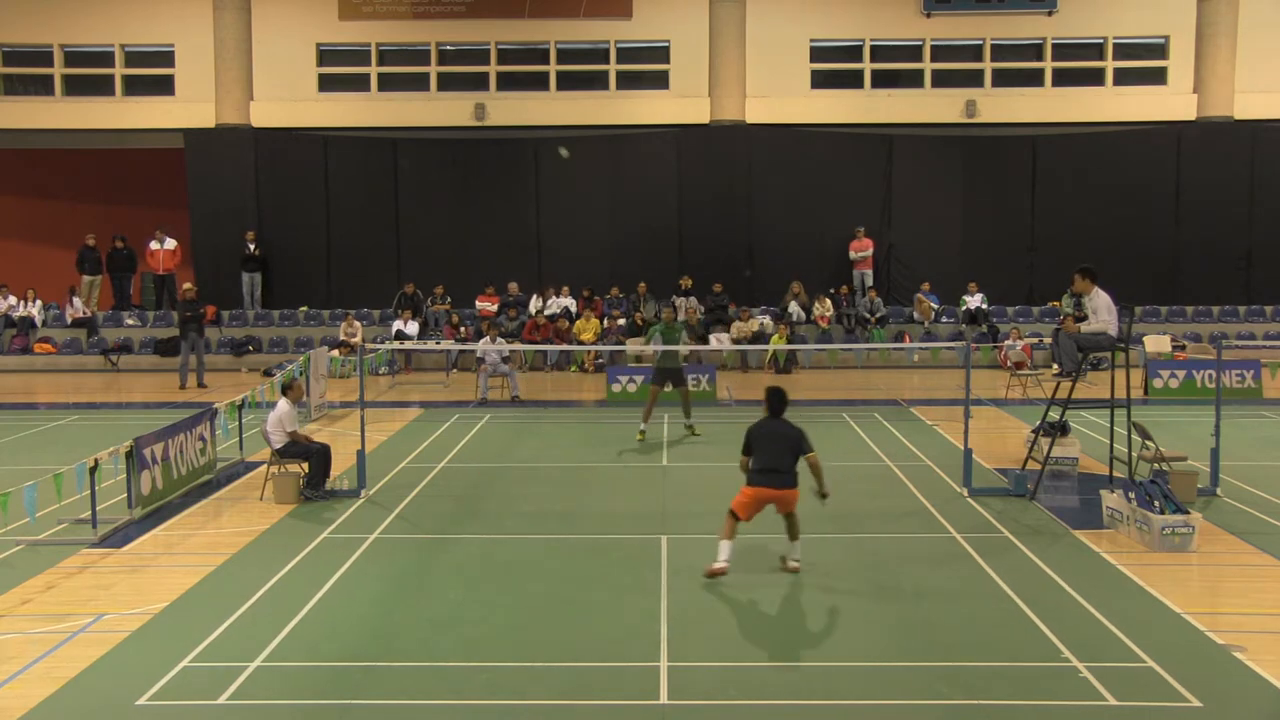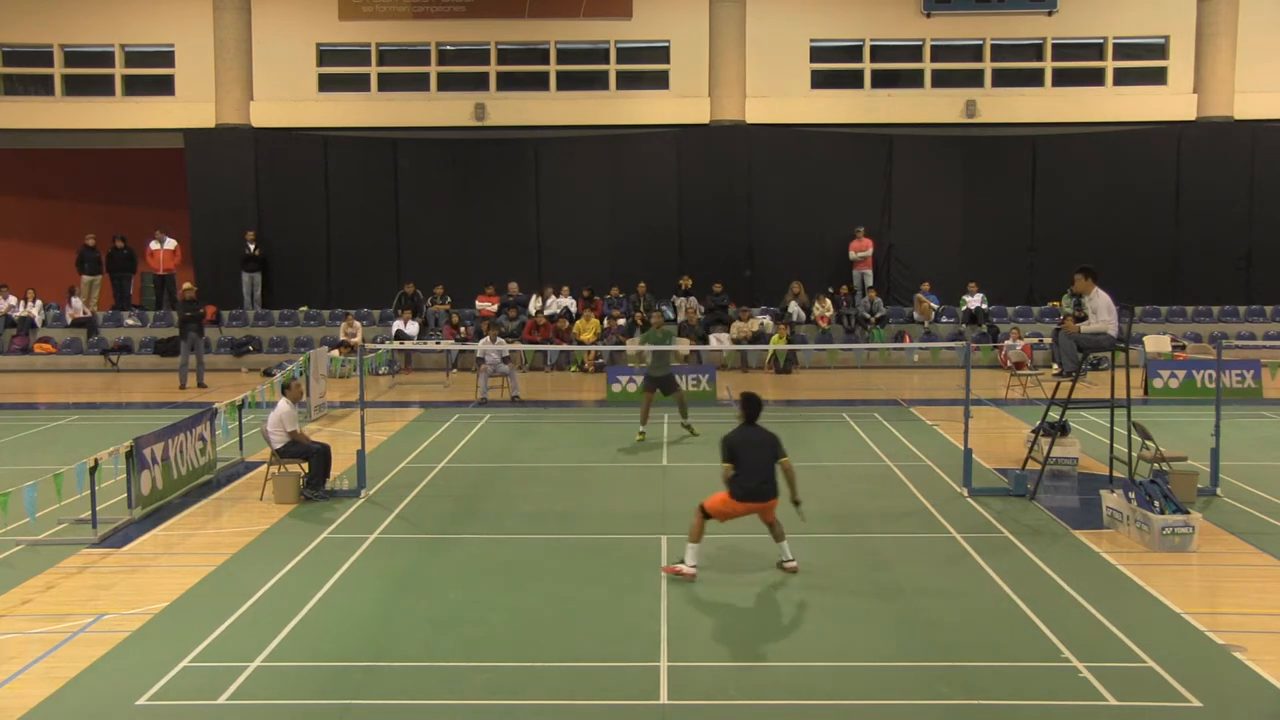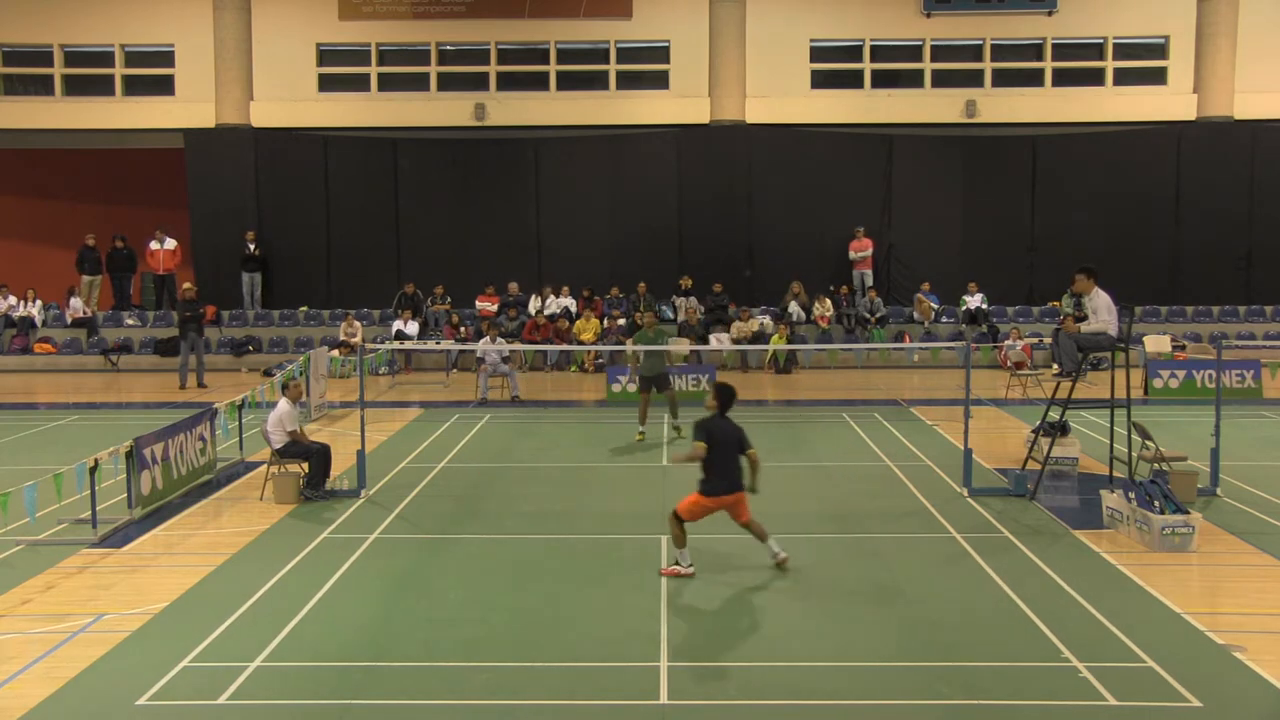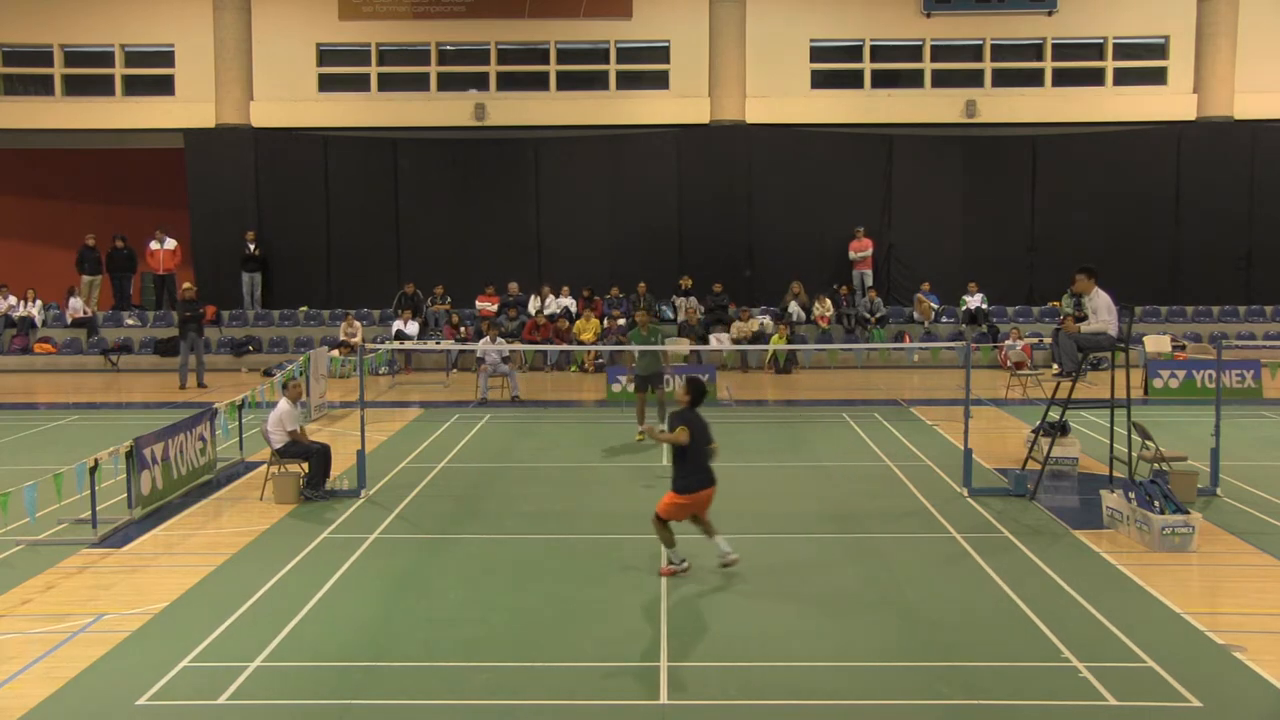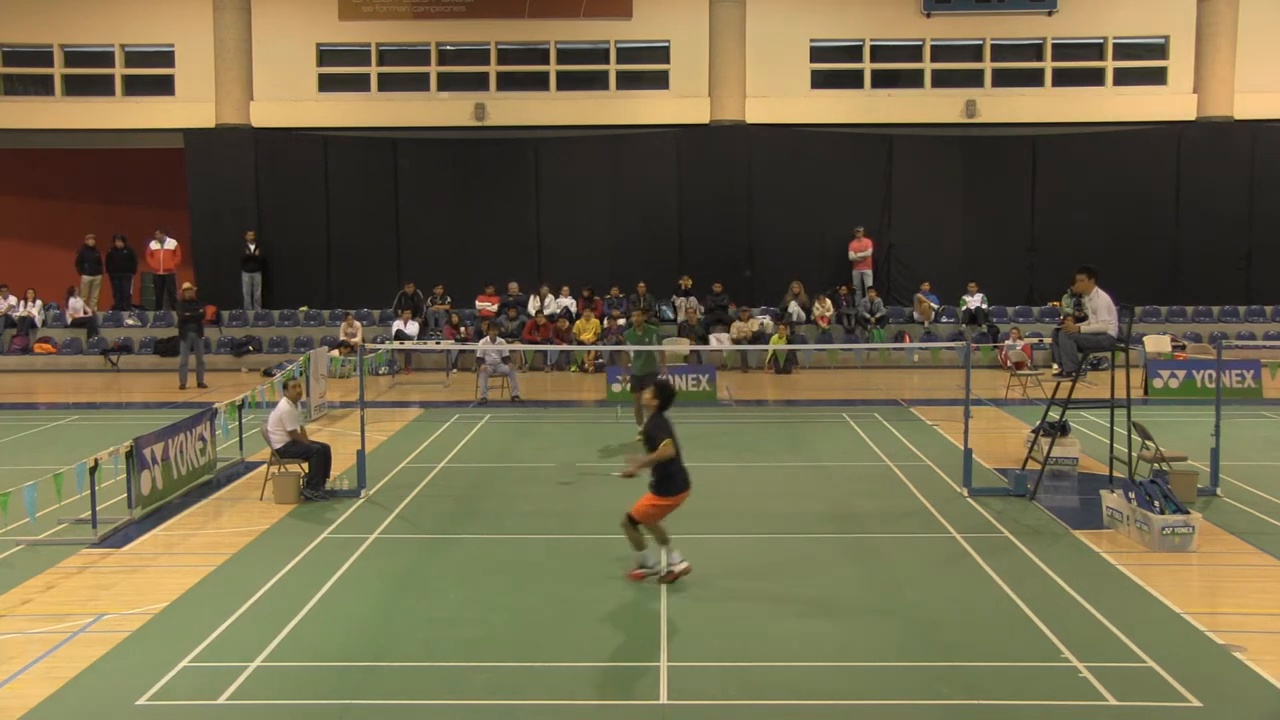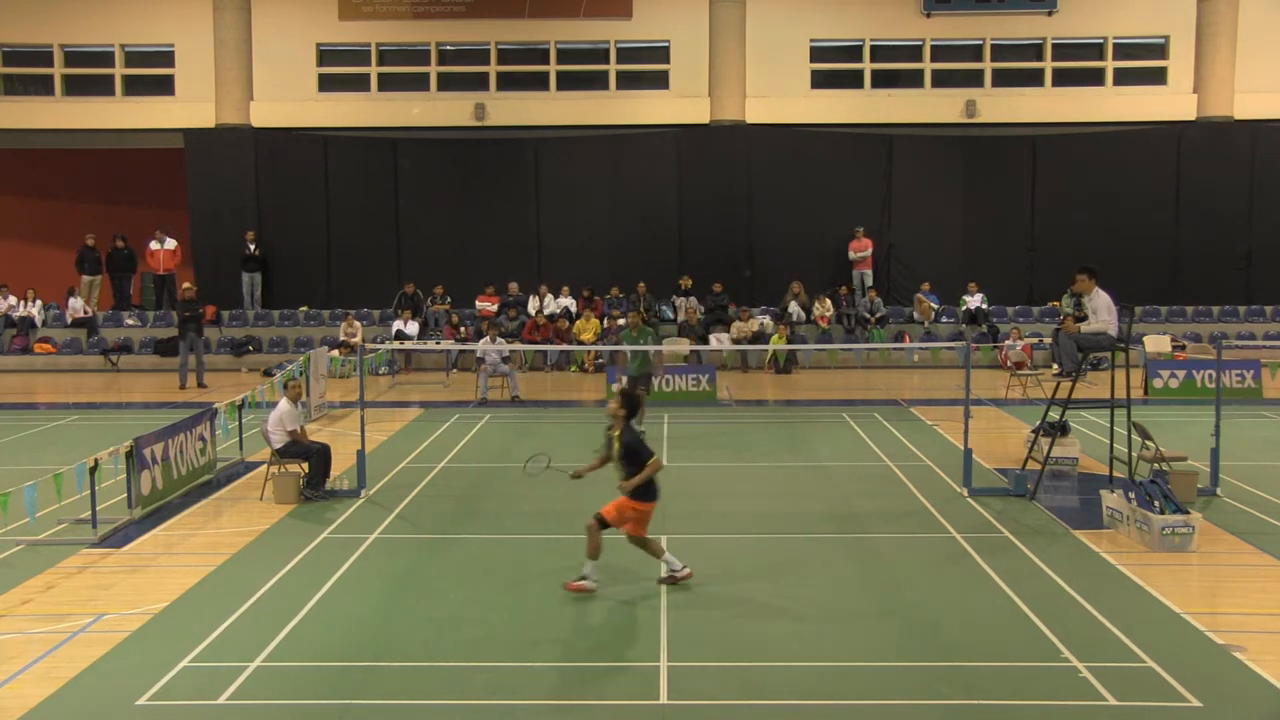
dt=0.1s
person 1, frame 1
left shoulder: (755, 429)
right shoulder: (797, 432)
left elbow: (743, 465)
right elbow: (814, 462)
right wrist: (822, 488)
left hip: (758, 487)
right hip: (788, 488)
left knee: (731, 518)
right knee: (789, 516)
left ankle: (722, 562)
right ankle: (793, 560)
person 1, frame 2
left shoulder: (729, 439)
right shoulder: (771, 438)
left elbow: (726, 475)
right elbow: (787, 468)
left wrist: (735, 490)
right wrist: (794, 495)
left hip: (740, 498)
right hip: (769, 497)
left knee: (700, 513)
right knee: (770, 521)
left ankle: (688, 566)
right ankle: (789, 561)
person 1, frame 3
left shoulder: (703, 425)
right shoulder: (736, 429)
left elbow: (700, 454)
right elbow: (754, 458)
left wrist: (683, 458)
right wrist: (753, 483)
left hip: (712, 493)
right hip: (736, 490)
left knee: (675, 518)
right knee: (747, 522)
left ankle: (685, 565)
right ankle: (778, 554)
person 1, frame 4
left shoulder: (678, 416)
right shoulder: (700, 422)
left elbow: (682, 439)
right elbow: (711, 451)
left wrist: (657, 435)
left hip: (685, 489)
right hip: (706, 484)
left knee: (659, 520)
right knee: (697, 517)
left ankle: (678, 562)
right ankle: (726, 553)
person 1, frame 5
left shoulder: (655, 425)
right shoulder: (659, 423)
left elbow: (668, 452)
left wrist: (638, 465)
right wrist: (638, 465)
left hip: (669, 490)
right hip: (677, 486)
left knee: (628, 523)
right knee: (649, 522)
left ankle: (650, 564)
right ankle: (677, 562)
person 1, frame 6
left shoulder: (630, 439)
right shoulder: (613, 432)
left elbow: (657, 464)
right elbow: (605, 458)
left wrist: (633, 483)
right wrist: (585, 470)
left hip: (640, 497)
right hip: (635, 495)
left knee: (594, 526)
right knee: (637, 536)
left ankle: (588, 579)
right ankle: (678, 569)
